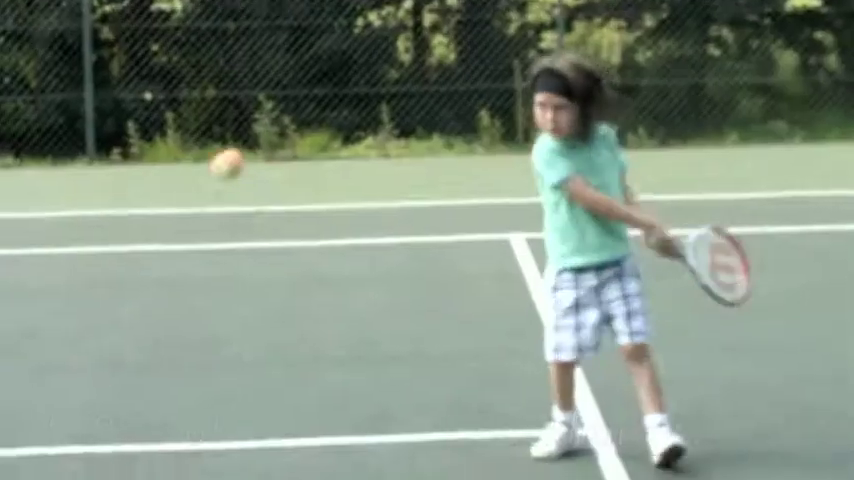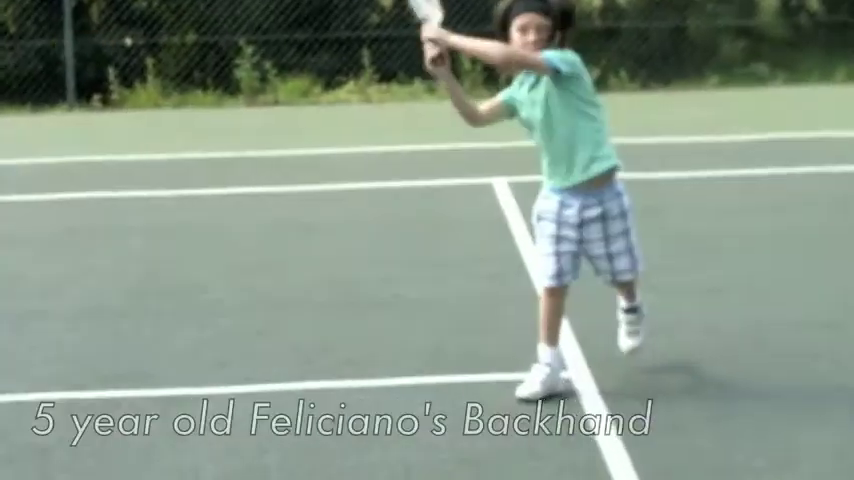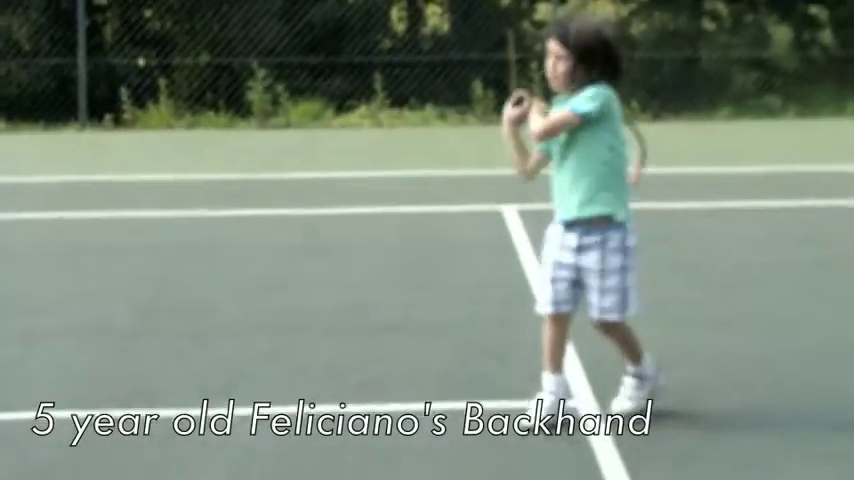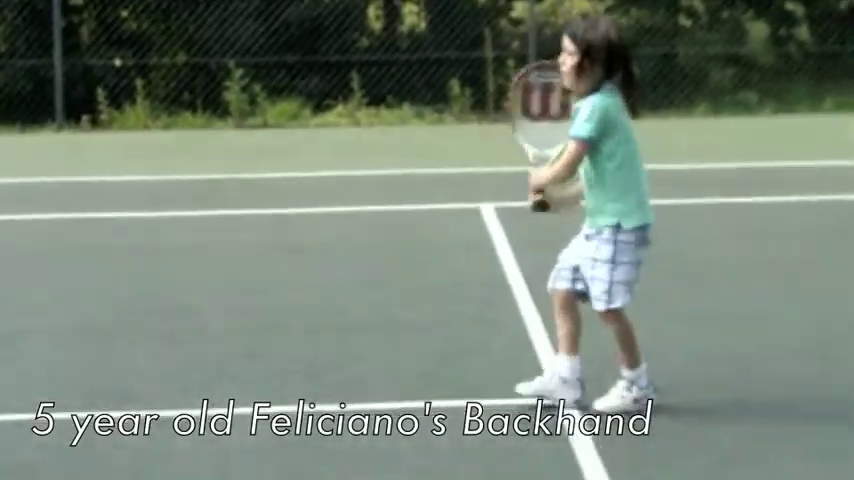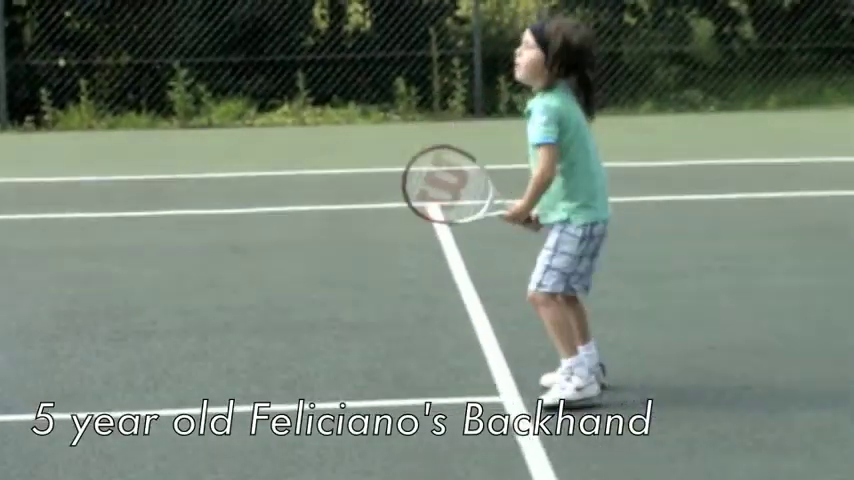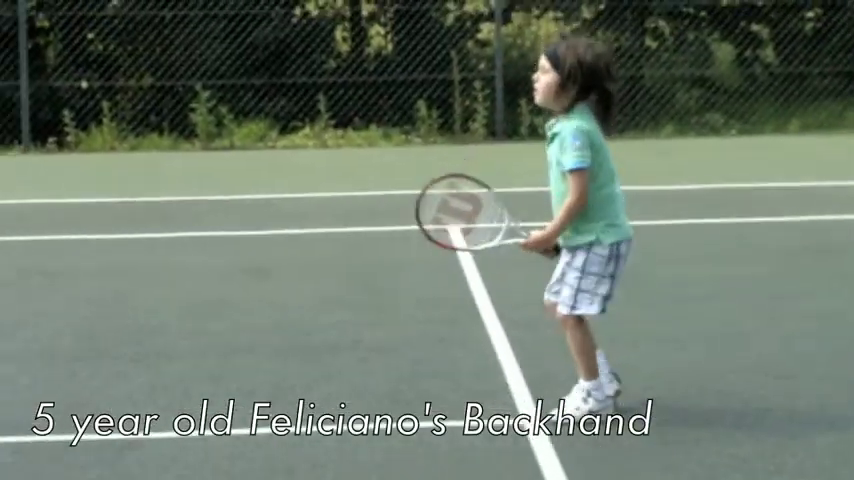
dt=0.3s
person 1, frame 1
left shoulder: (604, 138)
right shoulder: (547, 152)
left elbow: (625, 195)
right elbow: (591, 200)
left wrist: (646, 229)
right wrist: (650, 225)
left hip: (617, 266)
right hip: (571, 271)
left knee: (635, 348)
right knee: (562, 356)
left ankle: (659, 429)
right ankle: (565, 426)
person 1, frame 2
left shoulder: (566, 62)
right shoulder: (520, 90)
left elbow: (506, 56)
right elbow: (477, 116)
left wrist: (449, 37)
right wrist: (443, 73)
left hip: (601, 195)
right hip: (558, 200)
left knee: (620, 274)
right knee: (552, 286)
left ankle: (630, 307)
right ankle: (549, 367)
person 1, frame 3
left shoulder: (599, 97)
right shoulder: (558, 114)
left elbow: (542, 129)
right elbow: (527, 169)
left wrist: (535, 110)
right wrist: (510, 123)
left hip: (605, 231)
right hip: (564, 230)
left knee: (607, 318)
right knee: (555, 313)
left ankle: (640, 375)
right ankle: (552, 395)
person 1, frame 4
left shoulder: (596, 107)
right shoulder: (595, 103)
left elbow: (567, 167)
left wrist: (538, 178)
right wrist: (573, 194)
left hip: (620, 225)
right hip: (600, 223)
left knee: (608, 306)
right knee: (562, 290)
left ankle: (636, 385)
right ankle: (565, 376)
person 1, frame 5
left shoulder: (546, 108)
right shoulder: (561, 99)
left elbow: (546, 171)
left wrist: (524, 207)
right wrist: (540, 209)
left hip: (576, 218)
right hip: (580, 213)
left knee: (542, 293)
right knee: (565, 293)
left ankle: (580, 374)
right ankle: (586, 364)
person 1, frame 6
left shoulder: (574, 130)
right shoulder: (567, 124)
left elbow: (578, 196)
left wrist: (549, 234)
right wrist: (556, 231)
left hip: (598, 238)
right hip: (583, 237)
left knee: (569, 314)
right knee: (558, 303)
left ankle: (595, 395)
right ankle: (602, 378)
